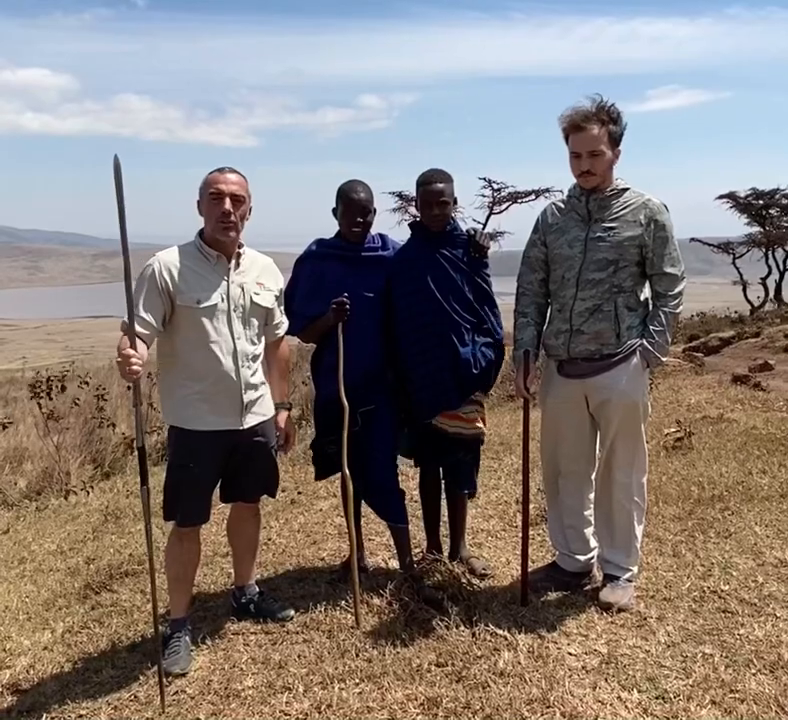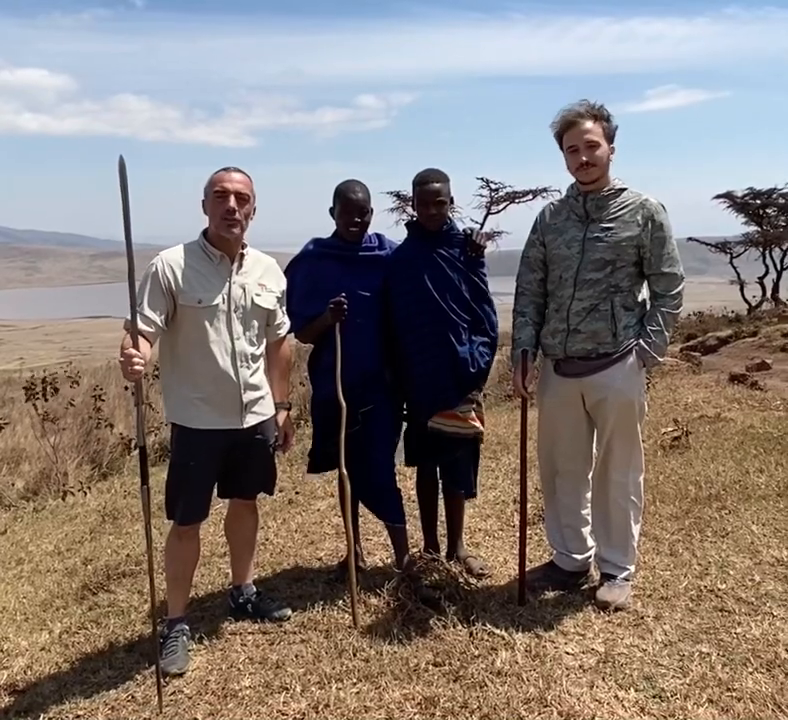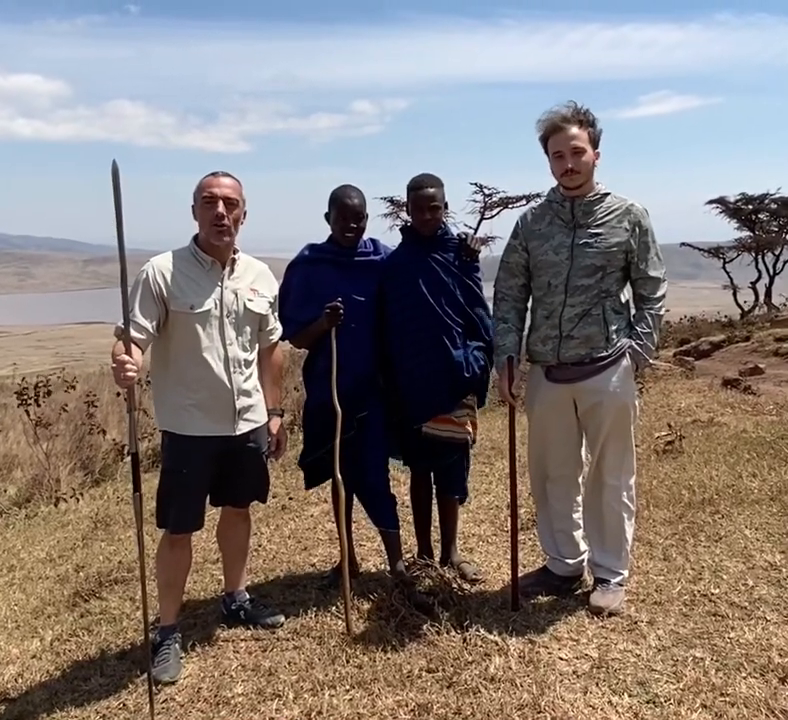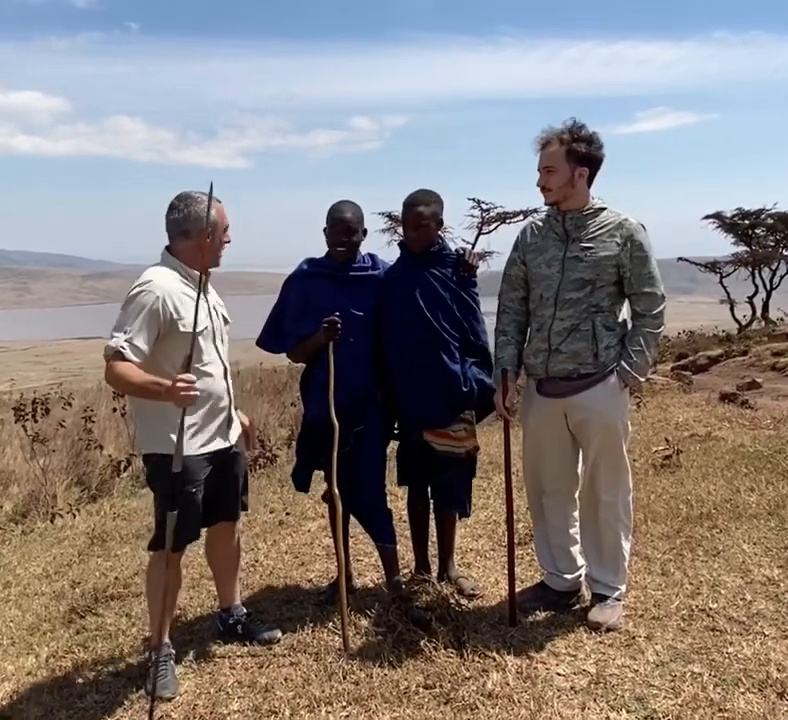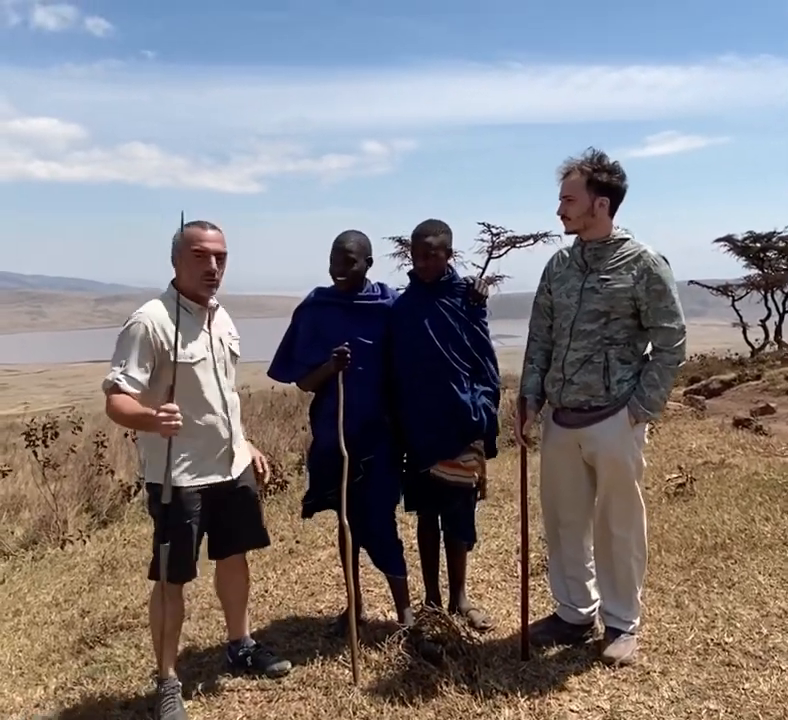
dt=1s
person 1, frame 1
left shoulder: (646, 213)
right shoulder: (552, 217)
left elbow: (669, 289)
right elbow: (530, 292)
left wrist: (648, 352)
right wrist: (524, 355)
left hip: (619, 368)
right hip: (560, 368)
left knee: (621, 474)
right knee: (564, 472)
left ankle: (620, 571)
right ankle: (574, 562)
person 1, frame 2
left shoulder: (644, 212)
right shoulder: (550, 217)
left elbow: (669, 290)
right elbow: (529, 290)
left wrist: (647, 351)
right wrist: (522, 352)
left hip: (616, 367)
right hip: (557, 367)
left knee: (618, 472)
right knee: (561, 470)
left ankle: (617, 569)
right ankle: (571, 560)
person 1, frame 3
left shoulder: (628, 216)
right shoulder: (531, 222)
left elbow: (652, 293)
right elbow: (508, 296)
left wrist: (637, 353)
right wrist: (505, 360)
left hip: (607, 371)
right hip: (546, 372)
left knee: (610, 477)
right knee: (551, 477)
left ankle: (610, 573)
right ankle: (563, 564)
person 1, frame 4
left shoulder: (623, 232)
right shoulder: (531, 235)
left elbow: (650, 310)
right elbow: (511, 309)
left wrist: (629, 372)
right wrist: (505, 373)
left hip: (599, 387)
right hip: (541, 387)
left knee: (606, 492)
right knee: (548, 491)
left ankle: (608, 589)
right ankle: (561, 580)
person 1, frame 5
left shoulder: (643, 264)
right shoulder: (558, 265)
left elbow: (670, 345)
right elbow: (540, 339)
left wrist: (641, 410)
right wrist: (529, 400)
left hip: (614, 421)
right hip: (560, 419)
left knee: (619, 525)
right knee: (564, 522)
left ankle: (622, 623)
right ankle: (575, 613)
person 2, frame 1
left shoulder: (265, 270)
right shoulder: (166, 267)
right elbow: (138, 332)
left wrist: (281, 406)
right wrist: (130, 357)
left hip: (255, 417)
right hip: (196, 423)
left knee: (247, 506)
right knee: (187, 524)
left ankle: (245, 593)
right ankle: (178, 625)
person 2, frame 2
left shoulder: (268, 270)
right shoulder: (170, 266)
right elbow: (142, 330)
left wrist: (281, 406)
right wrist: (133, 357)
left hip: (254, 415)
right hip: (196, 419)
left knee: (244, 502)
right knee: (186, 521)
left ankle: (243, 592)
right ankle: (175, 623)
person 2, frame 3
left shoulder: (259, 275)
right shoulder: (161, 272)
right elbow: (131, 338)
left wrist: (273, 412)
right wrist: (125, 363)
left hip: (247, 422)
right hip: (188, 426)
left knee: (238, 510)
right knee: (178, 529)
left ankle: (236, 599)
right ankle: (167, 632)
person 2, frame 4
left shoulder: (203, 286)
right shoulder: (155, 289)
right elbow: (116, 367)
left wrist: (237, 414)
right wrist: (165, 389)
left hip: (222, 435)
right hip: (177, 446)
left knee: (225, 525)
right knee: (170, 545)
left ankle: (232, 614)
right ankle: (159, 648)
person 2, frame 5
left shoulder: (222, 319)
right shoulder: (149, 322)
right elbow: (117, 397)
left wrist: (251, 445)
right wrist: (147, 419)
left hip: (233, 468)
right hip: (179, 476)
left knee: (234, 557)
right knee: (172, 577)
left ankle: (241, 646)
person 3, frame 1
left shoulder: (469, 248)
right shoulder: (404, 257)
left elbow: (485, 307)
right elbow: (398, 323)
left wrist: (484, 357)
right wrist: (402, 380)
left hip: (463, 374)
right hip: (422, 379)
left knee: (460, 464)
right knee: (429, 463)
left ankle: (459, 546)
right ankle: (433, 546)
person 3, frame 2
left shoulder: (465, 248)
right shoulder: (401, 257)
left elbow: (483, 308)
right elbow: (395, 322)
left wrist: (480, 356)
right wrist: (399, 378)
left hip: (461, 373)
right hip: (421, 378)
left knee: (458, 464)
right knee: (426, 463)
left ankle: (456, 545)
right ankle: (430, 546)
person 3, frame 3
left shoulder: (460, 254)
right shoulder: (395, 262)
left elbow: (477, 313)
right elbow: (389, 327)
left wrist: (478, 361)
right wrist: (392, 383)
left hip: (456, 379)
right hip: (414, 383)
left knee: (451, 469)
right knee: (421, 469)
left ankle: (450, 550)
right ankle: (424, 552)
person 3, frame 4
left shoulder: (457, 270)
right shoulder: (394, 276)
left elbow: (474, 331)
right elbow: (388, 340)
left wrist: (475, 381)
right wrist: (390, 396)
left hip: (452, 395)
right hip: (413, 398)
left knee: (450, 484)
right knee: (418, 484)
left ankle: (448, 565)
right ankle: (421, 566)
person 3, frame 5
left shoulder: (466, 300)
right shoulder: (404, 306)
left elbow: (484, 360)
right elbow: (397, 368)
left wrist: (483, 412)
right wrist: (399, 424)
left hip: (461, 425)
right hip: (421, 428)
left knee: (458, 514)
right knee: (427, 513)
left ankle: (459, 596)
right ankle: (432, 597)
person 4, frame 1
left shoulder: (393, 255)
right shoulder: (314, 260)
right elbow: (303, 332)
right wrist: (329, 319)
left hip: (382, 383)
right hip: (336, 383)
left knee: (382, 471)
right knee: (350, 469)
left ankle: (406, 559)
right ankle: (357, 551)
person 4, frame 2
left shoulder: (390, 254)
right shoulder: (311, 260)
right elbow: (301, 333)
right wrist: (326, 319)
left hip: (379, 382)
right hip: (333, 383)
left knee: (379, 470)
right knee: (346, 468)
left ankle: (403, 556)
right ankle: (355, 551)
person 4, frame 3
left shoulder: (384, 260)
right shoulder: (307, 266)
right elbow: (295, 339)
right wrist: (322, 324)
left hip: (374, 387)
right hip: (328, 387)
left knee: (373, 475)
right knee: (341, 474)
left ankle: (396, 561)
right ankle: (348, 557)
person 4, frame 4
left shoulder: (381, 275)
right shoulder: (304, 280)
right elbow: (294, 353)
right wrist: (319, 337)
left hip: (370, 402)
right hip: (325, 403)
left knee: (369, 490)
right knee: (338, 489)
left ankle: (393, 575)
right ankle: (344, 574)
person 4, frame 5
left shoulder: (391, 304)
right shoulder: (313, 309)
right elbow: (303, 381)
right wrist: (330, 366)
left hip: (379, 432)
right hip: (333, 434)
left knee: (379, 522)
right knee: (348, 520)
left ankle: (405, 608)
right ankle: (355, 603)
